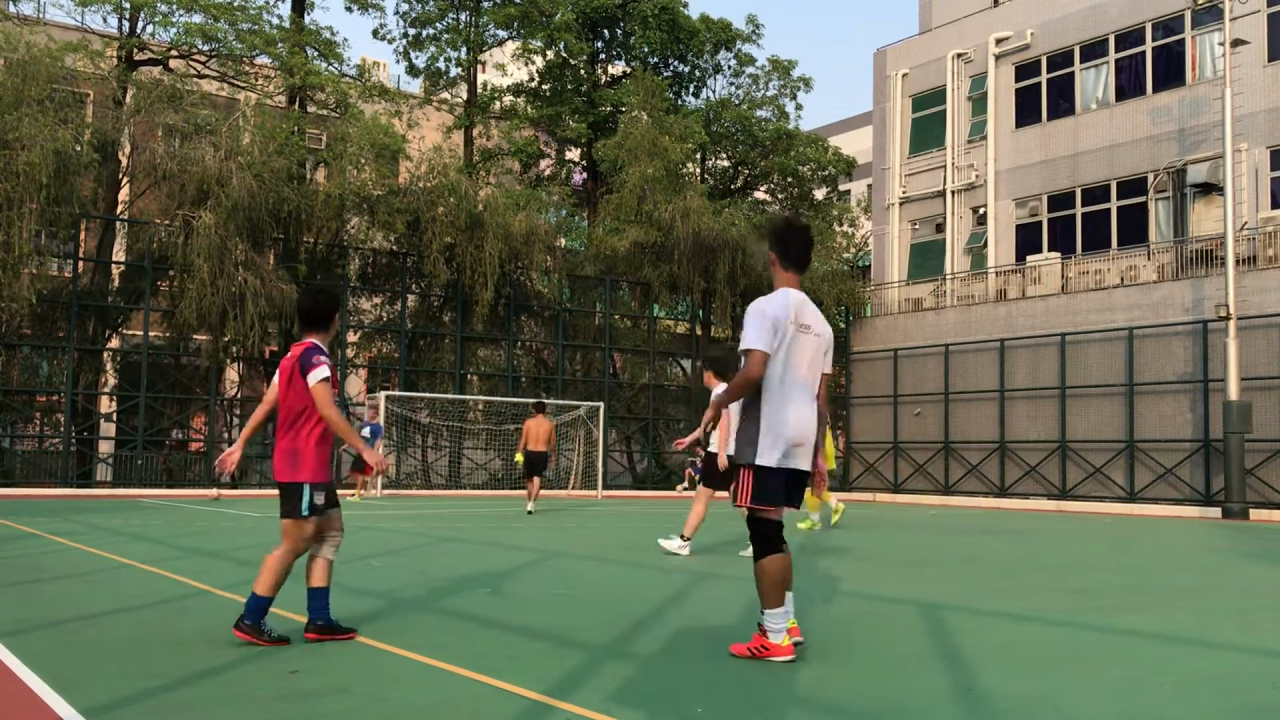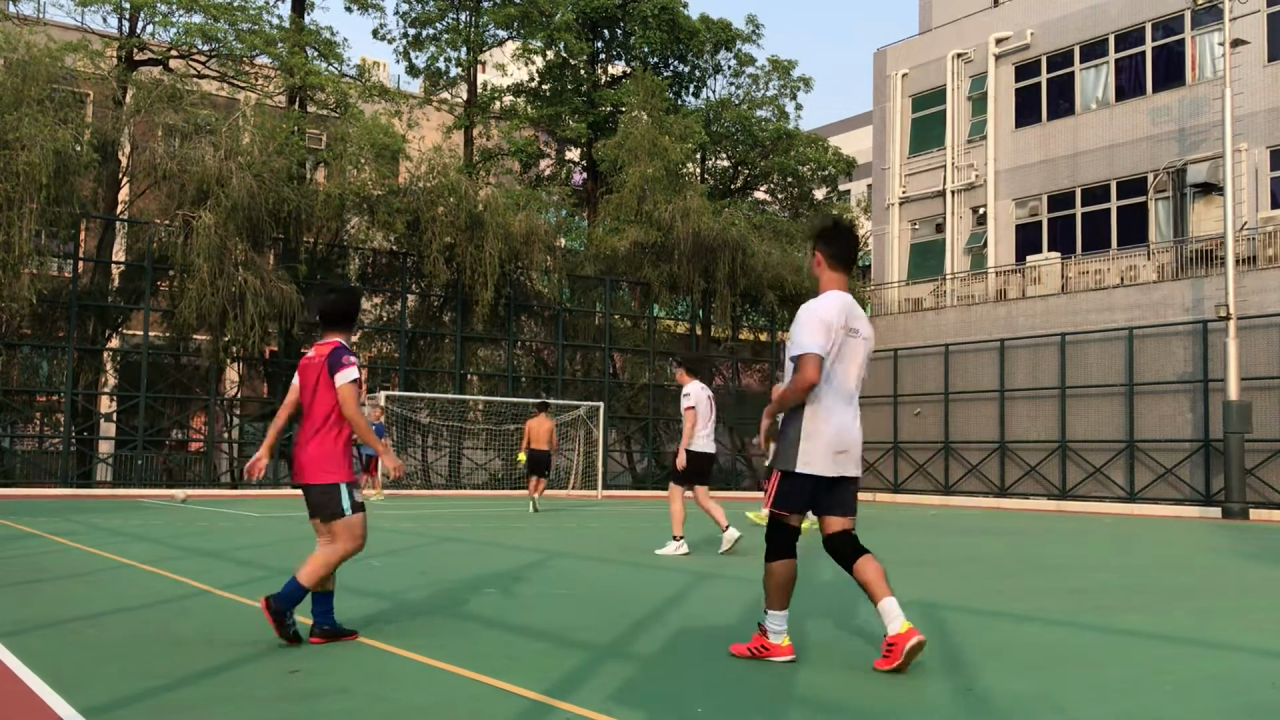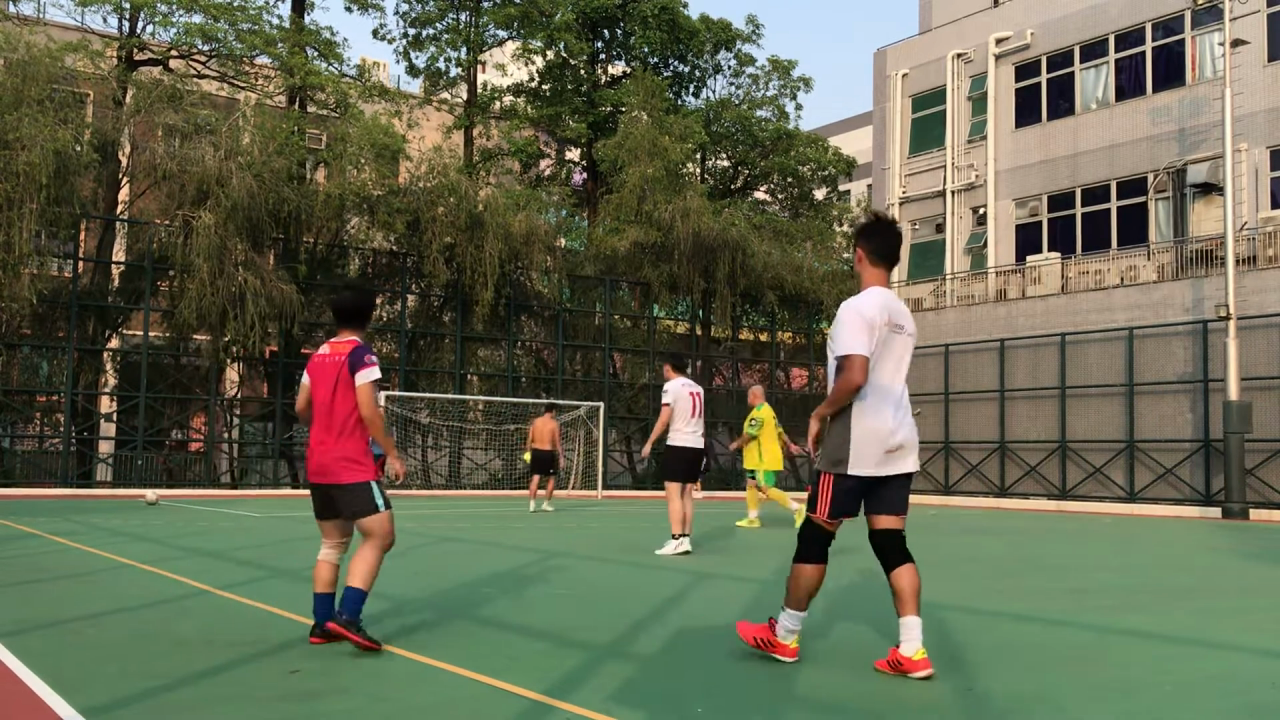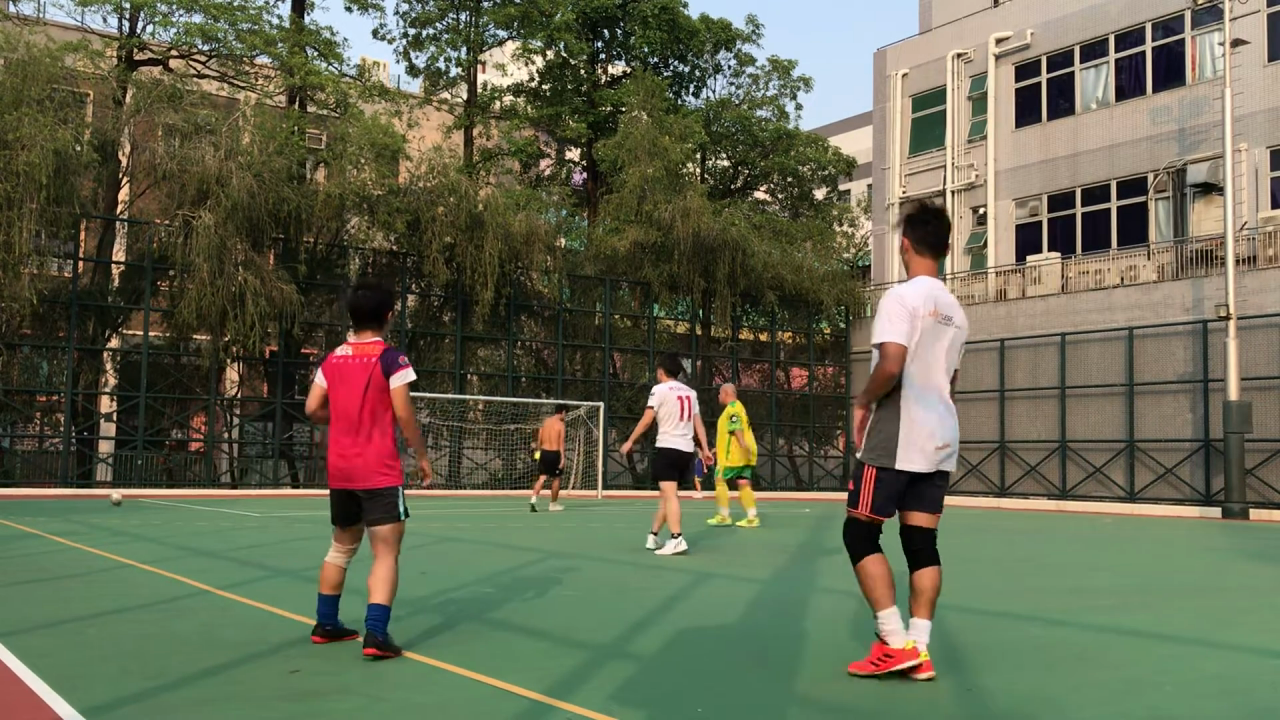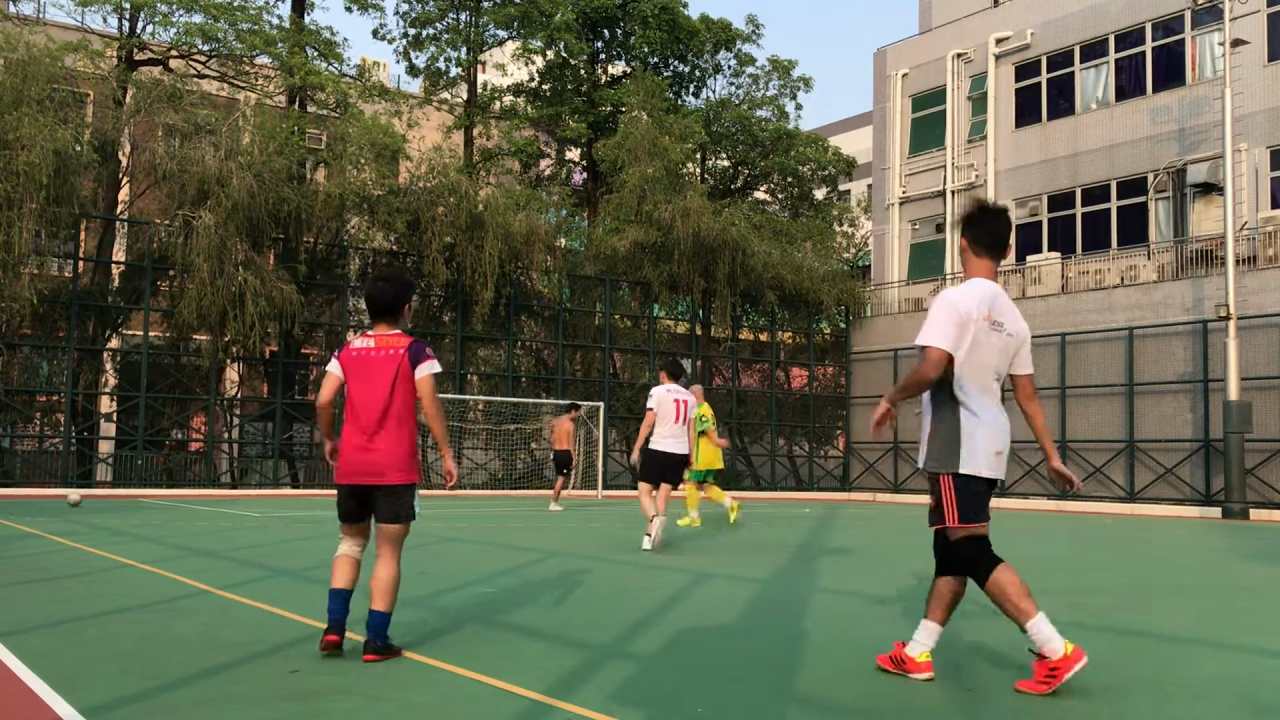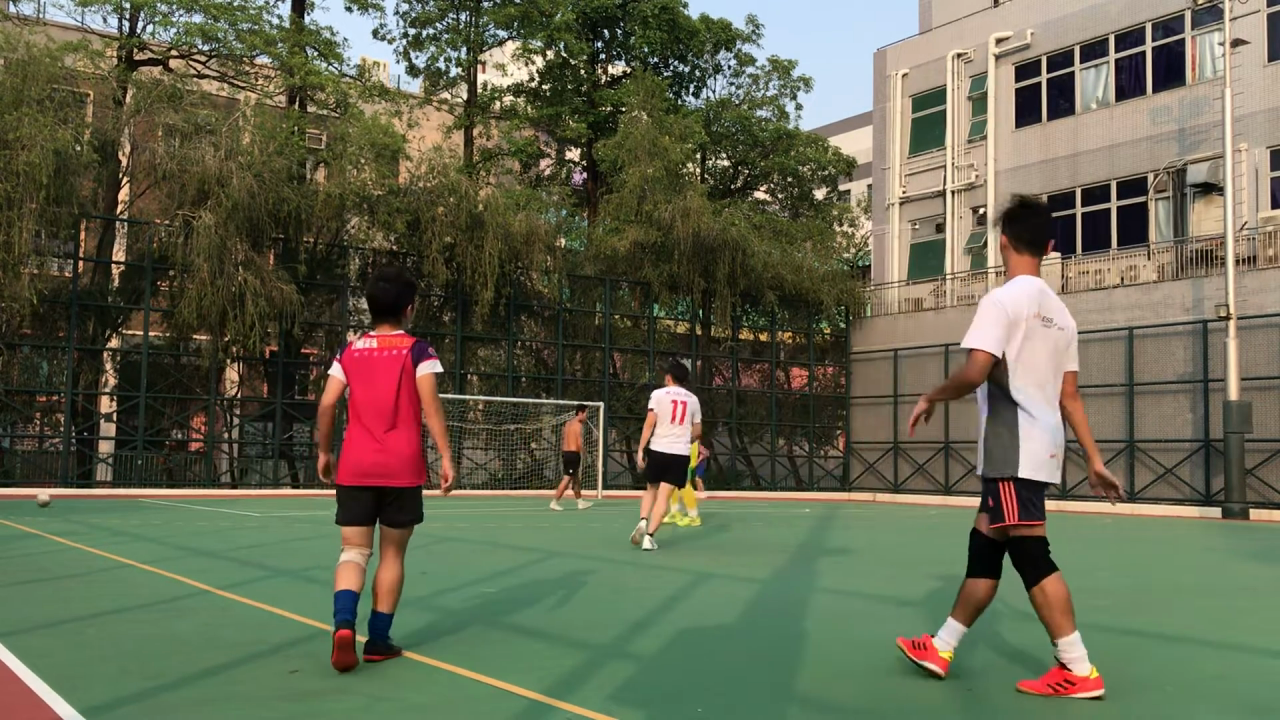
dt=0.2s
person 1, frame 1
left shoulder: (766, 307)
right shoulder: (819, 321)
left elbow: (754, 371)
left wrist: (717, 404)
right wrist: (819, 451)
left hip: (767, 437)
right hip: (801, 440)
left knee: (766, 532)
right knee: (768, 532)
left ankle: (776, 636)
right ankle: (786, 621)
person 1, frame 2
left shoulder: (815, 310)
right shoulder: (863, 322)
left elbow: (807, 377)
left wrist: (769, 412)
left hip: (808, 442)
right hip: (846, 445)
left knee: (781, 534)
right knee: (842, 541)
left ankle: (775, 637)
right ankle: (898, 628)
person 1, frame 3
left shoulder: (858, 307)
right shoulder: (904, 317)
left elbow: (853, 377)
left wrist: (820, 413)
left hip: (857, 445)
right hip: (899, 443)
left knee: (815, 537)
right knee: (891, 543)
left ankle: (784, 635)
right ankle: (912, 649)
person 1, frame 4
left shoulder: (901, 296)
right shoulder: (954, 311)
left elbow: (890, 364)
left wrist: (862, 403)
left hip: (896, 438)
right hip: (940, 439)
left knee: (859, 533)
right knee: (920, 541)
left ankle: (895, 642)
right ankle: (916, 649)
person 1, frame 5
left shoulder: (955, 299)
right shoulder: (1013, 316)
left elbow: (930, 369)
right elbow: (1027, 395)
left wrist: (890, 399)
right wrist: (1052, 456)
left hip: (957, 444)
right hip: (990, 446)
left knee: (970, 552)
right knee: (956, 550)
left ankle: (1057, 650)
right ankle: (916, 652)
person 1, frame 6
left shoulder: (1003, 299)
right shoulder: (1061, 313)
left elbow: (975, 373)
right elbow: (1070, 395)
left wrist: (929, 398)
right wrist: (1094, 460)
left hip: (1014, 448)
right hip: (1042, 445)
left knee: (1030, 554)
right knee: (984, 545)
left ankle: (1078, 669)
right ankle: (941, 647)
person 2, frame 1
left shoulder: (294, 356)
right shoulder: (315, 355)
left elbow: (266, 405)
right elbow: (328, 411)
left wrist: (239, 445)
right wrist: (364, 449)
left hip: (310, 467)
right hip: (304, 466)
left knee: (329, 534)
right knee: (294, 544)
left ankle: (319, 620)
right ankle: (250, 620)
person 2, frame 2
left shoulder: (309, 358)
right shoulder: (342, 355)
left elbow: (287, 408)
right elbow: (351, 412)
left wrist: (265, 450)
right wrist: (384, 452)
left hip: (312, 465)
right hip: (330, 467)
left knee: (332, 541)
right knee: (349, 540)
left ankle: (324, 623)
right ankle: (282, 601)
person 2, frame 3
left shoulder: (318, 355)
right shoulder: (361, 354)
left elbow: (302, 407)
right elbow: (369, 412)
right wrist: (392, 455)
left hip: (320, 465)
right hip: (353, 465)
left knee: (334, 542)
right knee: (380, 538)
left ankle: (324, 622)
right ankle: (346, 615)
person 2, frame 4
left shoulder: (333, 358)
right shoulder: (391, 357)
left elbow: (313, 409)
right elbow: (403, 413)
right wrist: (421, 456)
left hip: (340, 470)
right hip: (380, 471)
left knee: (342, 546)
right knee: (386, 552)
left ankle: (326, 623)
right ankle: (376, 634)
person 2, frame 5
left shoulder: (348, 351)
right shoulder: (415, 350)
left elbow: (323, 401)
right elbow: (430, 406)
left wrist: (329, 439)
right wrist: (447, 454)
left hip: (351, 466)
right hip: (396, 469)
left knee: (351, 541)
right knee: (388, 552)
left ankle: (335, 624)
right ankle: (376, 639)
person 2, frame 6
left shoulder: (349, 352)
right shoulder: (418, 350)
left elbow: (326, 405)
right elbow: (430, 405)
left wrist: (324, 452)
right wrist: (445, 457)
left hip: (356, 468)
right hip: (404, 469)
left knee: (353, 552)
right knee: (392, 553)
left ankle: (344, 624)
right ankle: (378, 639)
person 3, frame 1
left shoulder: (720, 392)
right shoulder: (726, 391)
left elbow: (723, 422)
left wrist: (721, 452)
right wrist: (690, 438)
left hip: (721, 454)
right hip: (733, 454)
left knee: (701, 498)
left ankle: (683, 542)
person 3, frame 2
left shoulder: (689, 390)
right shoulder: (705, 390)
left elbow: (690, 422)
left wrist: (681, 451)
right wrist: (683, 447)
left hip: (693, 450)
right hip: (707, 451)
left knee: (675, 495)
right knee: (703, 498)
left ankle: (678, 542)
right ankle: (728, 530)
person 3, frame 3
left shoulder: (671, 386)
right shoulder: (697, 388)
left elbow: (664, 419)
left wrist: (649, 443)
left hip: (678, 446)
right hip: (698, 447)
left knee: (673, 495)
right knee: (686, 495)
left ankle: (677, 541)
right ankle: (685, 538)
person 3, frame 4
left shoulder: (660, 389)
right shoulder: (690, 392)
left elbow: (647, 420)
right elbow: (698, 423)
left wrist: (630, 441)
right wrist: (705, 449)
left hip: (667, 448)
right hip: (686, 450)
left knee: (669, 495)
right knee: (667, 495)
left ankle: (677, 540)
right ankle: (653, 536)
person 3, frame 5
left shoulder: (658, 391)
right shoulder: (689, 396)
left elbow: (648, 423)
right elbow: (691, 429)
left wrist: (636, 449)
right wrist: (690, 455)
left hip: (658, 450)
right hip: (680, 452)
left knee: (644, 493)
right knee: (662, 496)
left ankle: (656, 519)
right ankle: (649, 537)
person 3, frame 6
left shoulder: (659, 394)
right shoulder: (693, 399)
left elbow: (649, 424)
right elbow: (697, 431)
left wrist: (640, 450)
left hip: (658, 450)
right hip: (681, 454)
left knee: (651, 492)
right knee: (663, 497)
left ankle: (644, 522)
right ankle: (648, 537)
